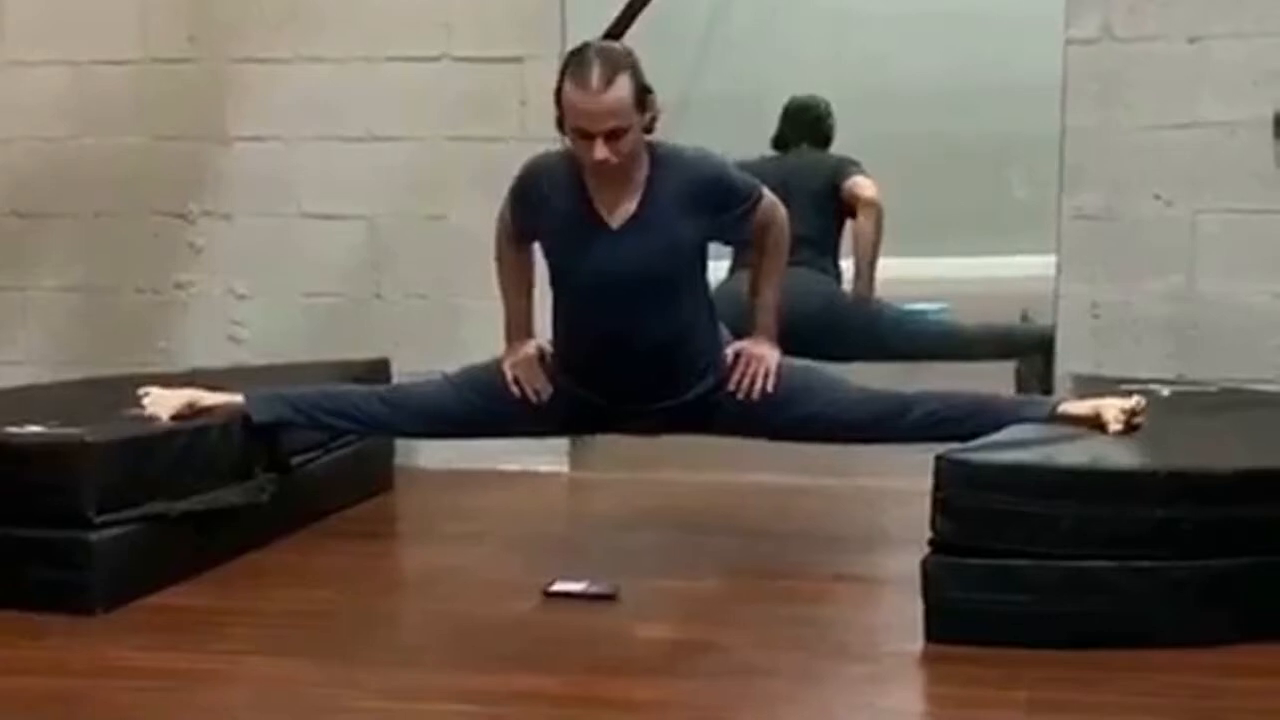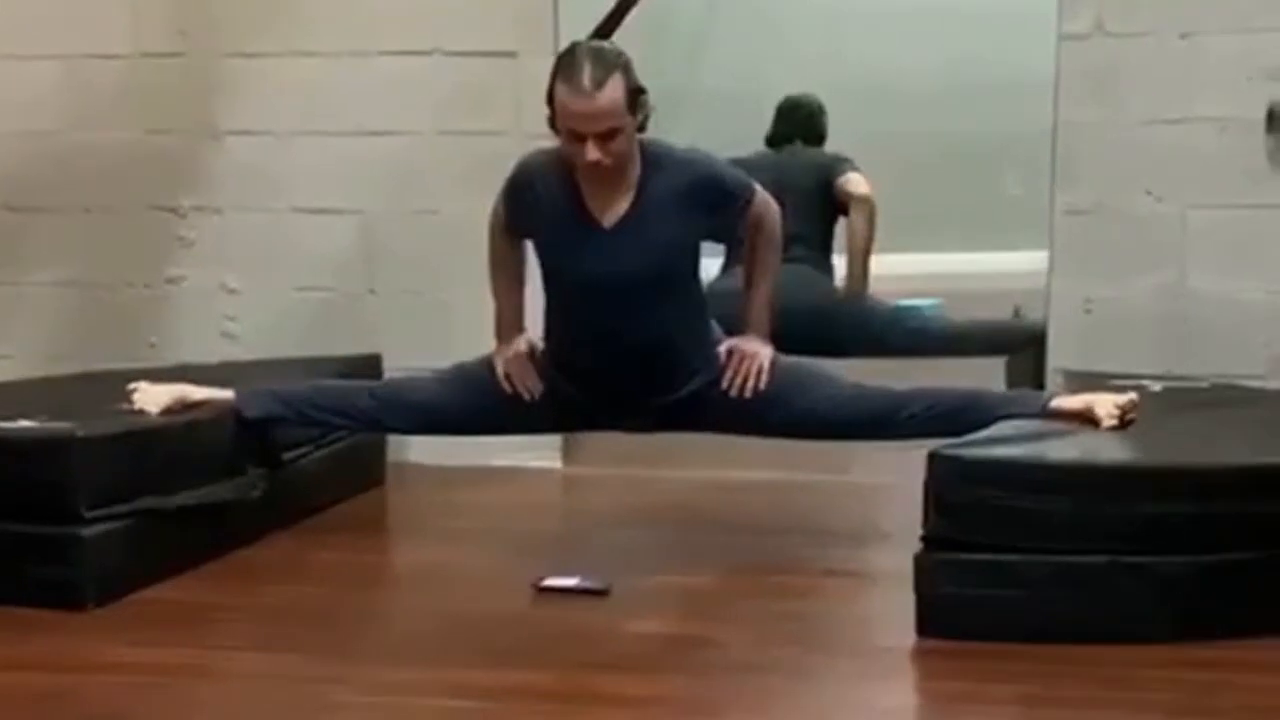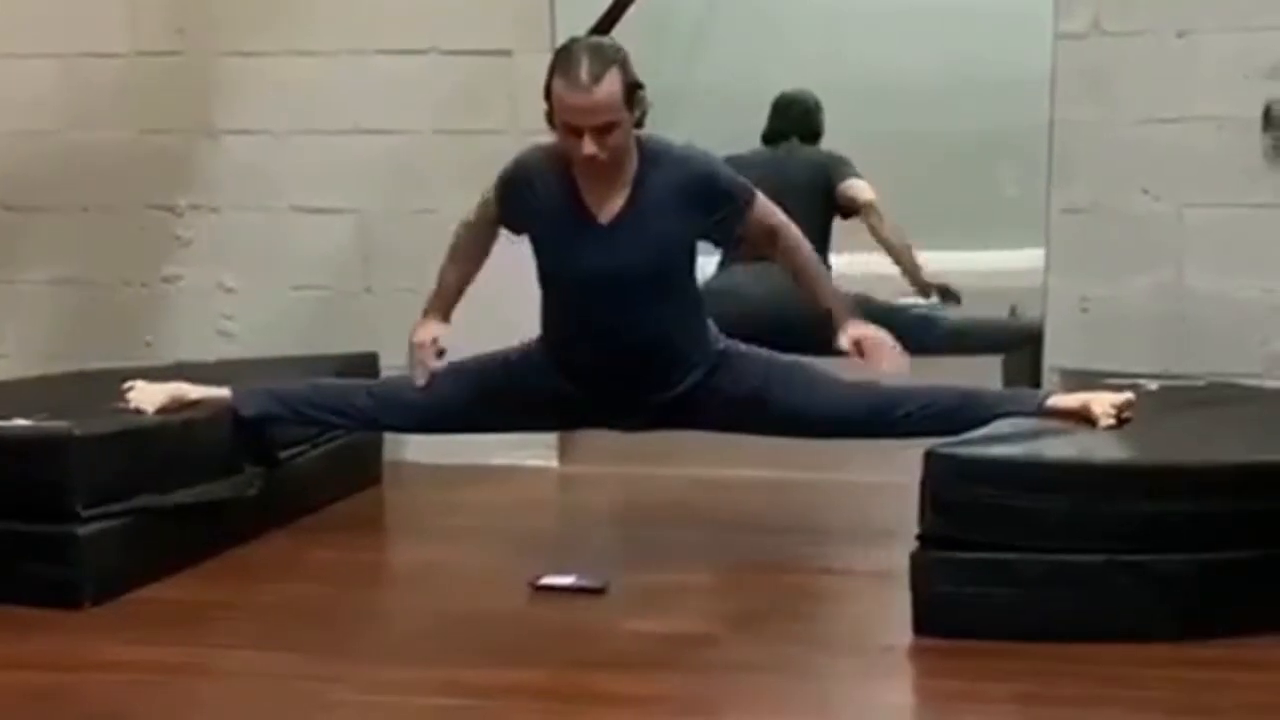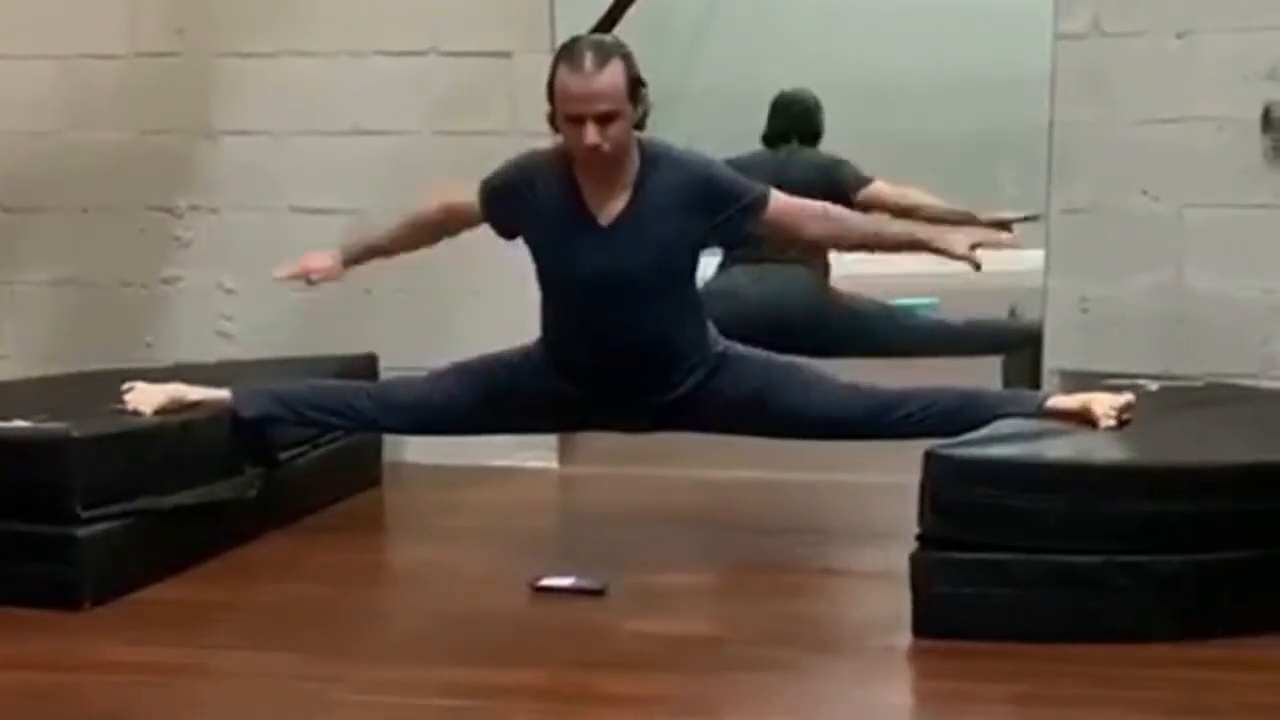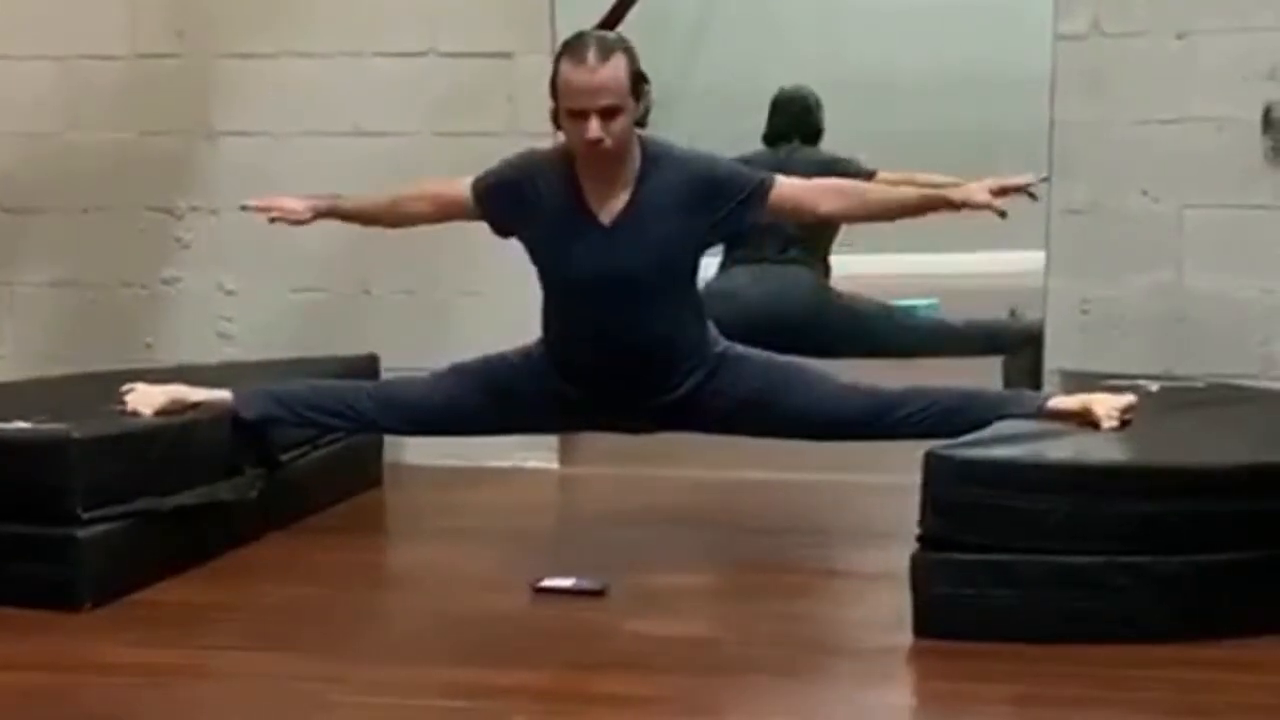
dt=0.4s
person 1, frame 1
left shoulder: (701, 180)
right shoulder: (539, 183)
left elbow: (774, 221)
right elbow: (510, 239)
left wrist: (763, 334)
right wrist: (518, 338)
left hip: (703, 385)
right hip: (574, 387)
left knee: (880, 415)
right knee: (401, 409)
left ankle: (1060, 412)
right ankle: (229, 404)
person 1, frame 2
left shoulder: (694, 179)
right shoulder: (532, 183)
left elbow: (766, 219)
right elbow: (502, 237)
left wrist: (757, 334)
right wrist: (508, 337)
left hip: (696, 381)
right hip: (566, 384)
left knee: (873, 411)
right knee: (394, 406)
left ankle: (1053, 407)
right ankle: (216, 401)
person 1, frame 3
left shoulder: (691, 177)
right shoulder: (528, 177)
left elbow: (775, 229)
right elbow: (478, 227)
left wrist: (846, 319)
right wrist: (434, 317)
left hip: (692, 378)
right hip: (565, 381)
left knee: (867, 409)
right knee: (393, 402)
left ankle: (1049, 404)
right ankle: (215, 398)
person 1, frame 4
left shoulder: (693, 182)
right shoulder: (527, 183)
left elbow: (806, 219)
right elbow: (445, 215)
left wrist: (933, 239)
right wrist: (347, 256)
left hip: (693, 380)
right hip: (564, 383)
left knee: (866, 410)
right knee: (395, 403)
left ankle: (1050, 406)
right ankle: (211, 401)
person 1, frame 5
left shoulder: (695, 179)
right shoulder: (526, 182)
left elbow: (822, 198)
right elbow: (430, 201)
left wrist: (948, 197)
right wrist: (325, 207)
left hip: (693, 381)
right hip: (566, 383)
left knee: (866, 411)
right knee: (395, 405)
person 2, frame 1
left shoulder: (741, 173)
right shoulder: (837, 167)
right elbow: (868, 199)
right wrist: (862, 292)
left hip: (741, 302)
right hip: (810, 300)
right knee: (937, 337)
right ankle: (1044, 339)
person 2, frame 2
left shoulder: (733, 171)
right shoulder: (830, 165)
right elbow: (861, 196)
right wrist: (855, 290)
left hip: (734, 299)
right hip: (803, 296)
right knee: (929, 332)
right ankle: (1037, 335)
person 2, frame 3
left shoulder: (729, 168)
right shoulder: (827, 164)
right elbow: (866, 202)
right wrist: (916, 275)
left hip: (730, 298)
right hip: (800, 296)
right knee: (927, 329)
right ankle: (1034, 332)
person 2, frame 4
left shoulder: (730, 172)
right shoulder: (828, 169)
right elbow: (897, 200)
right wrist: (976, 218)
left hip: (729, 301)
right hip: (798, 299)
right knee: (922, 331)
right ankle: (1032, 336)
person 2, frame 5
right shoulder: (829, 168)
right elbow: (907, 186)
left hip: (730, 300)
right hip: (798, 299)
right knee: (923, 333)
right ankle: (1029, 335)
